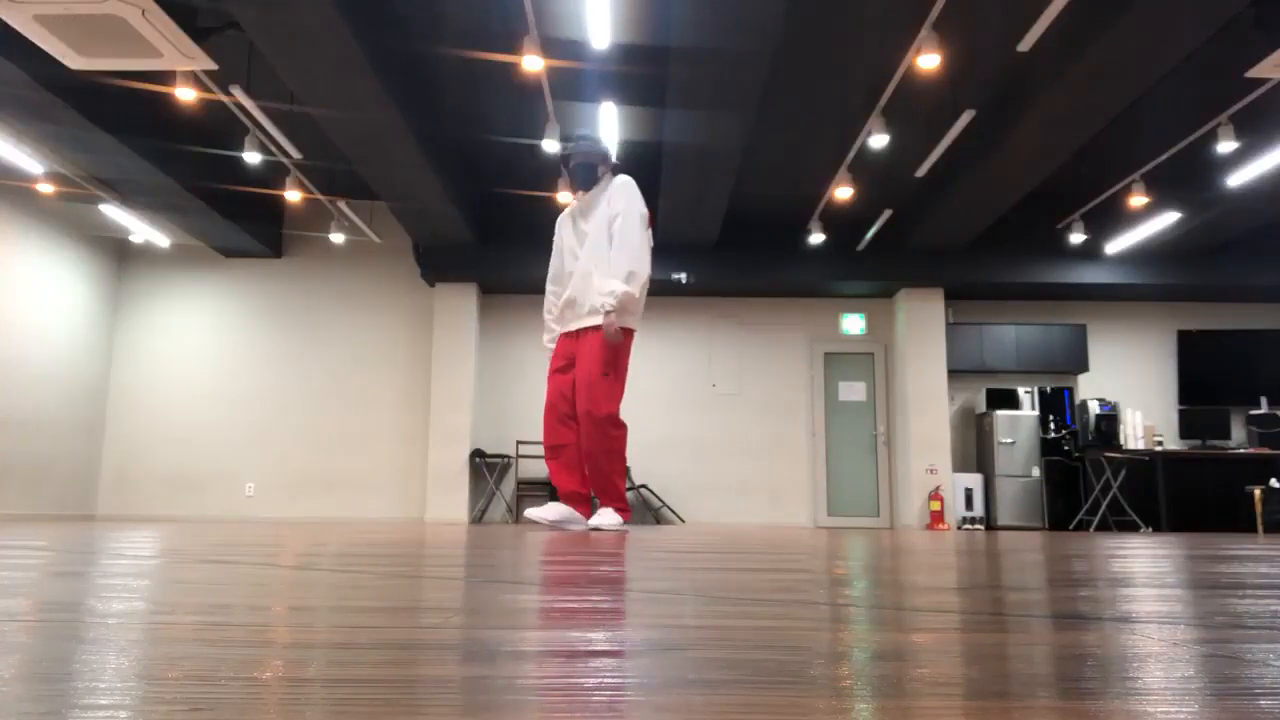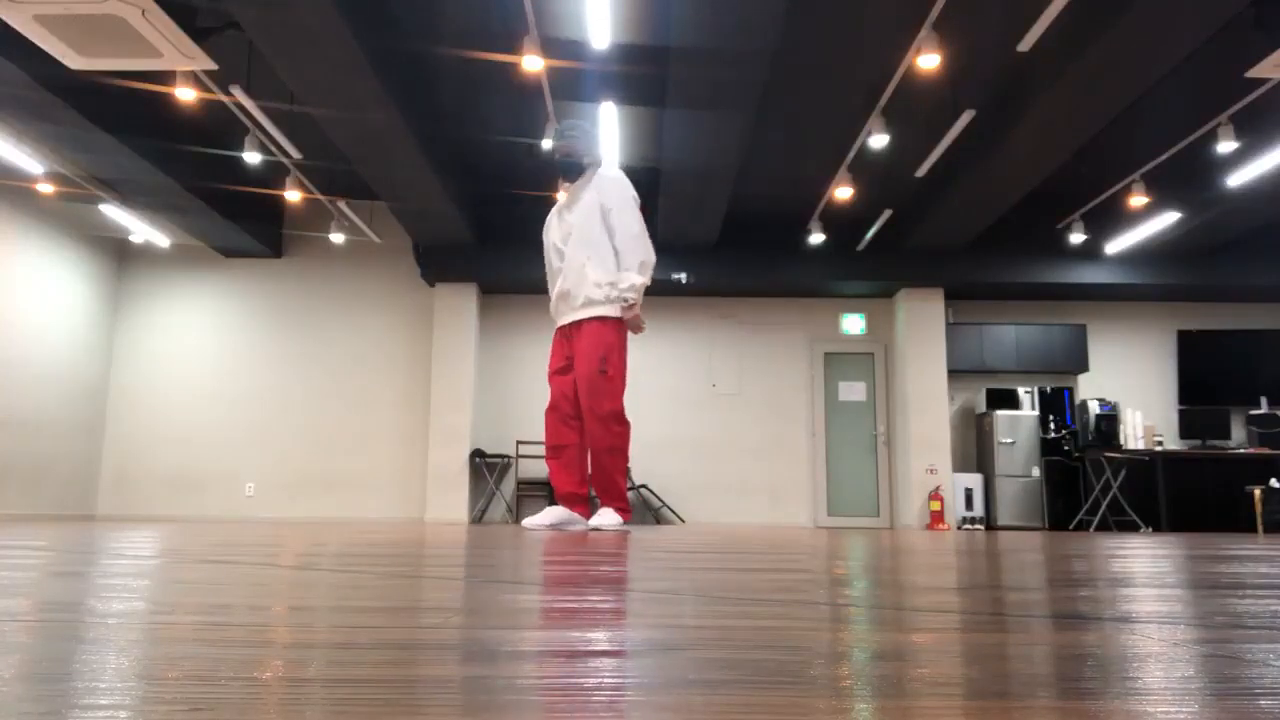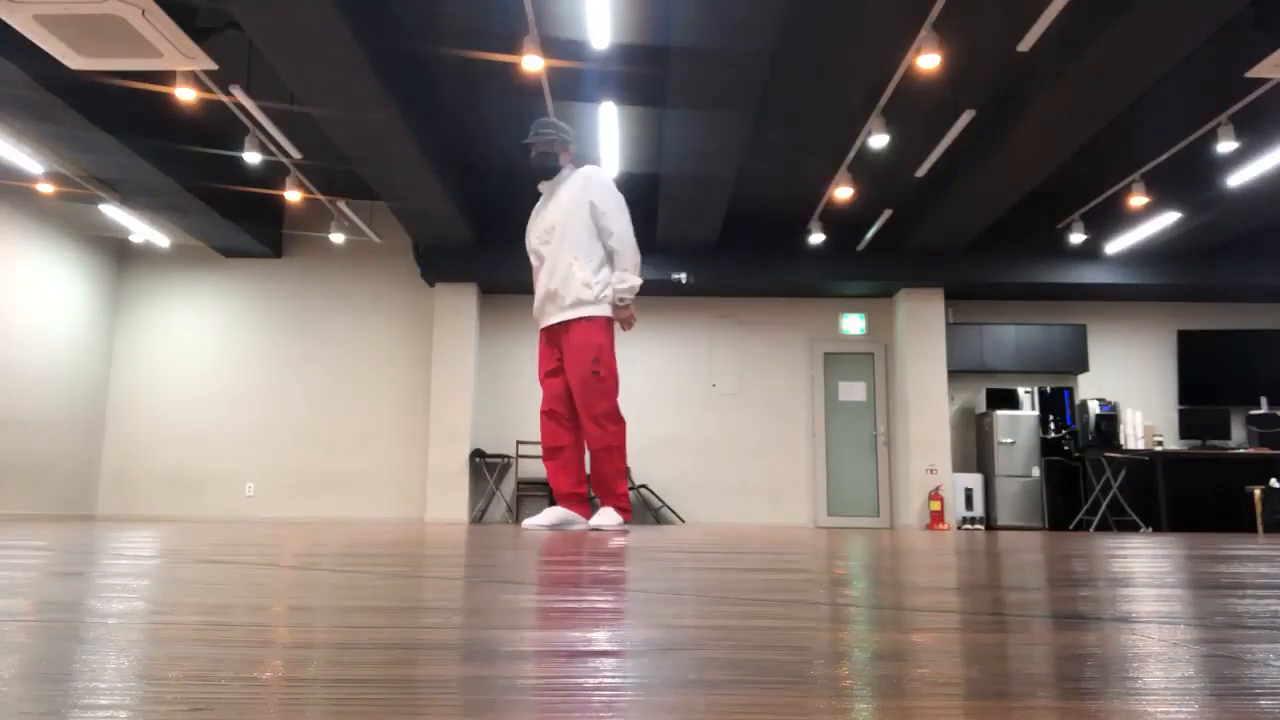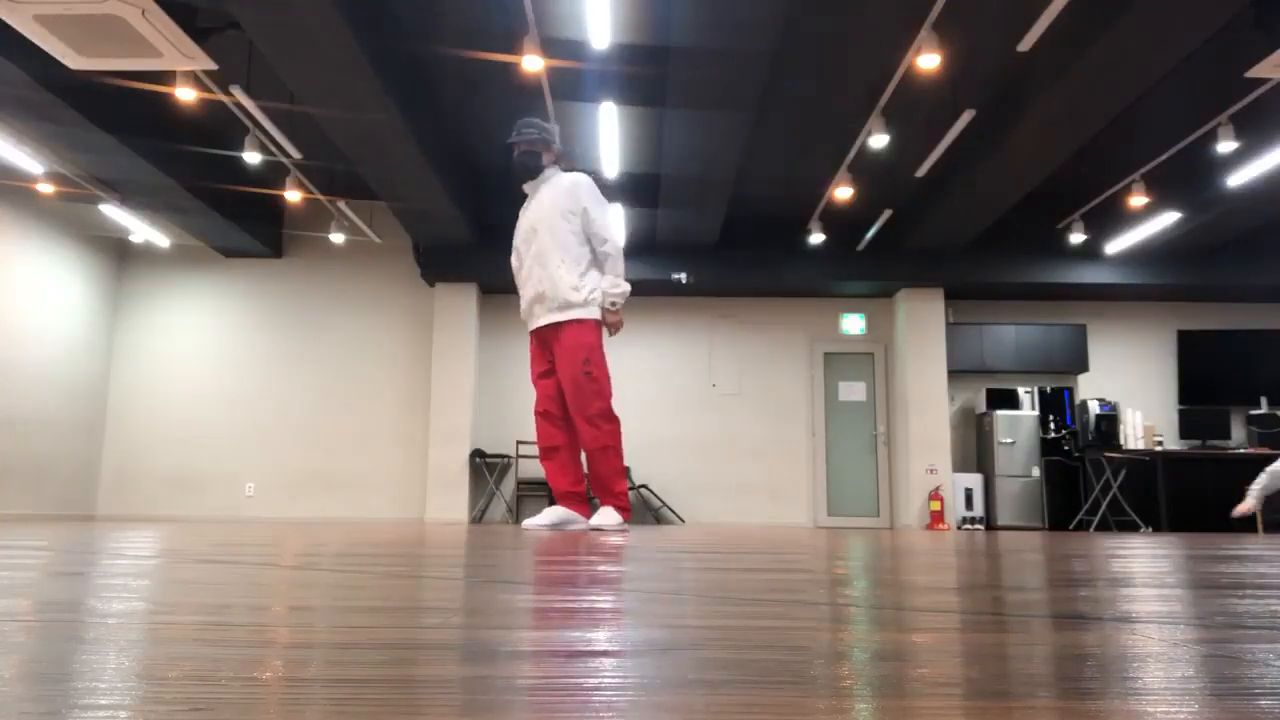
dt=0.4s
person 1, frame 1
left shoulder: (622, 189)
right shoulder: (567, 217)
left elbow: (630, 252)
left wrist: (612, 306)
right wrist: (551, 335)
left hip: (607, 322)
right hip: (569, 327)
left knee: (597, 412)
right knee: (559, 414)
left ankle: (612, 507)
right ankle: (573, 503)
person 1, frame 2
left shoulder: (609, 181)
right shoulder: (557, 211)
left elbow: (632, 238)
left wrist: (630, 297)
right wrist: (561, 312)
left hip: (602, 312)
right hip: (566, 319)
left knee: (602, 409)
right knee: (562, 412)
left ankle: (614, 507)
right ankle: (571, 505)
person 1, frame 3
left shoulder: (590, 180)
right shoulder: (540, 208)
left elbow: (621, 237)
left wrist: (623, 296)
right wrist: (545, 309)
left hip: (587, 312)
right hip: (550, 319)
left knee: (597, 408)
right knee: (555, 413)
left ankle: (614, 506)
right ankle: (570, 504)
person 1, frame 4
left shoulder: (575, 186)
right shoulder: (527, 206)
left elbow: (608, 243)
left wrist: (612, 299)
right wrist: (532, 311)
left hip: (576, 314)
right hip: (540, 321)
left knee: (590, 408)
right knee: (550, 413)
left ankle: (613, 506)
right ankle: (570, 504)
